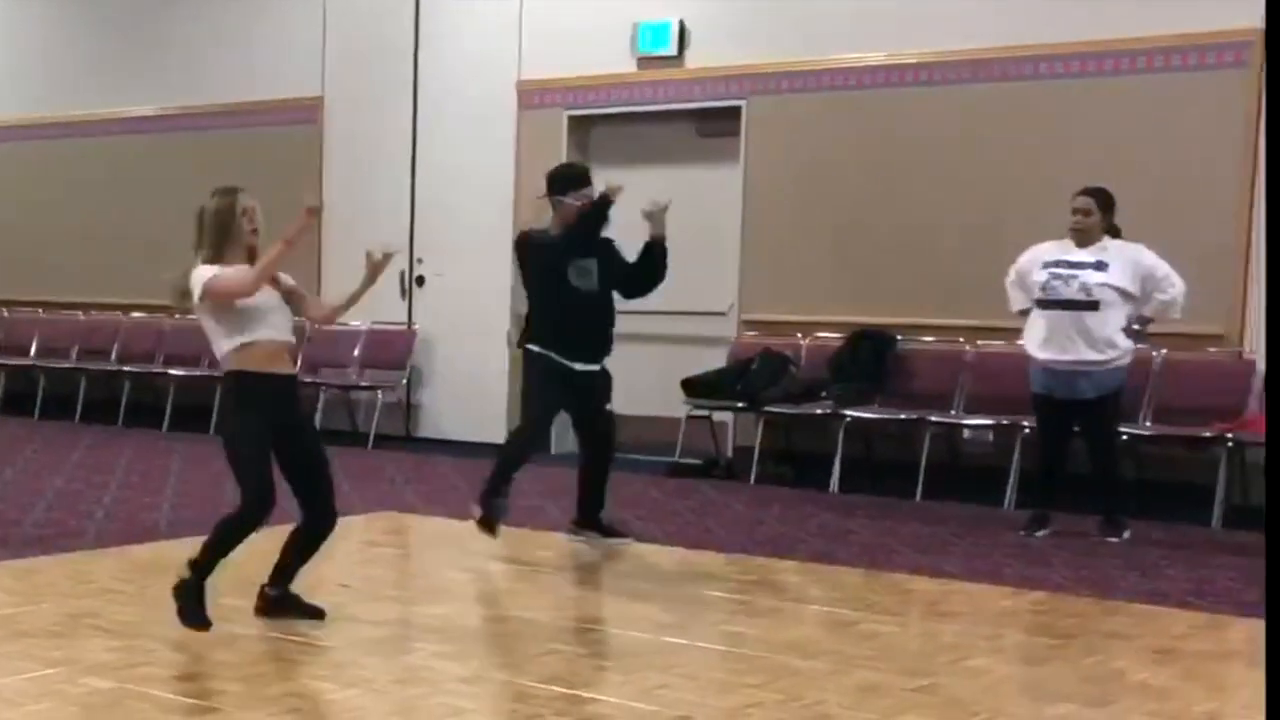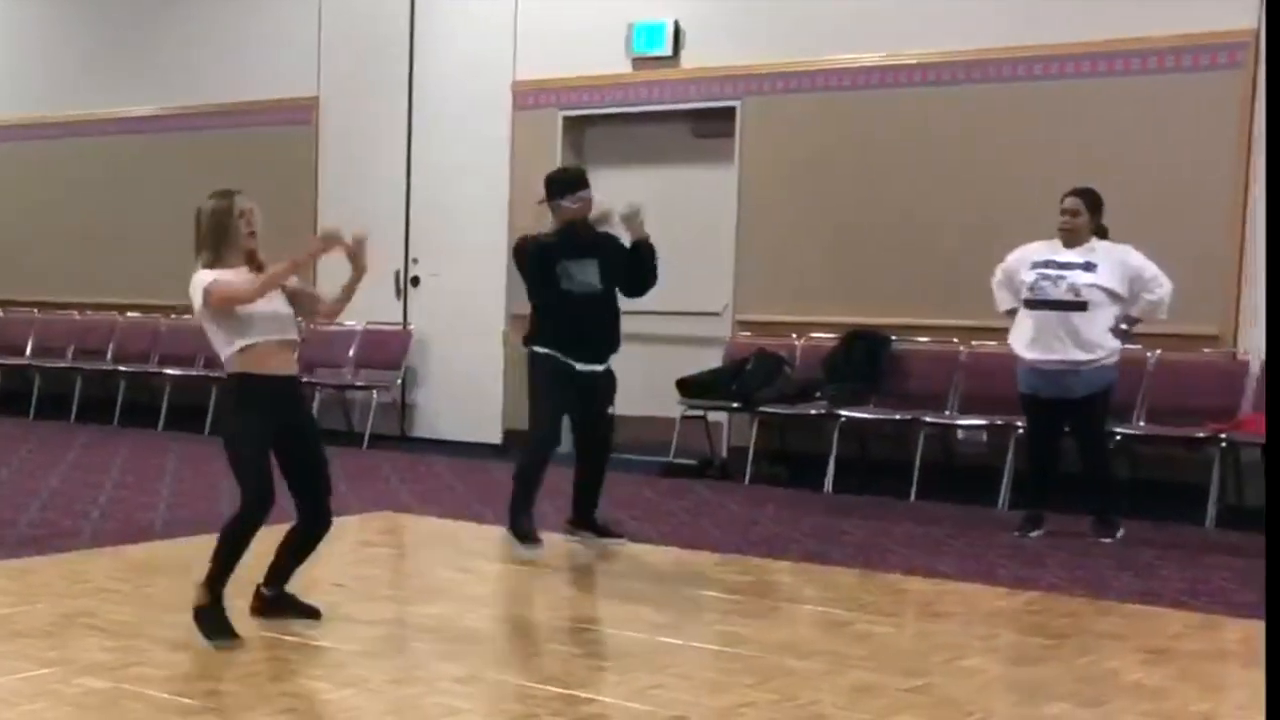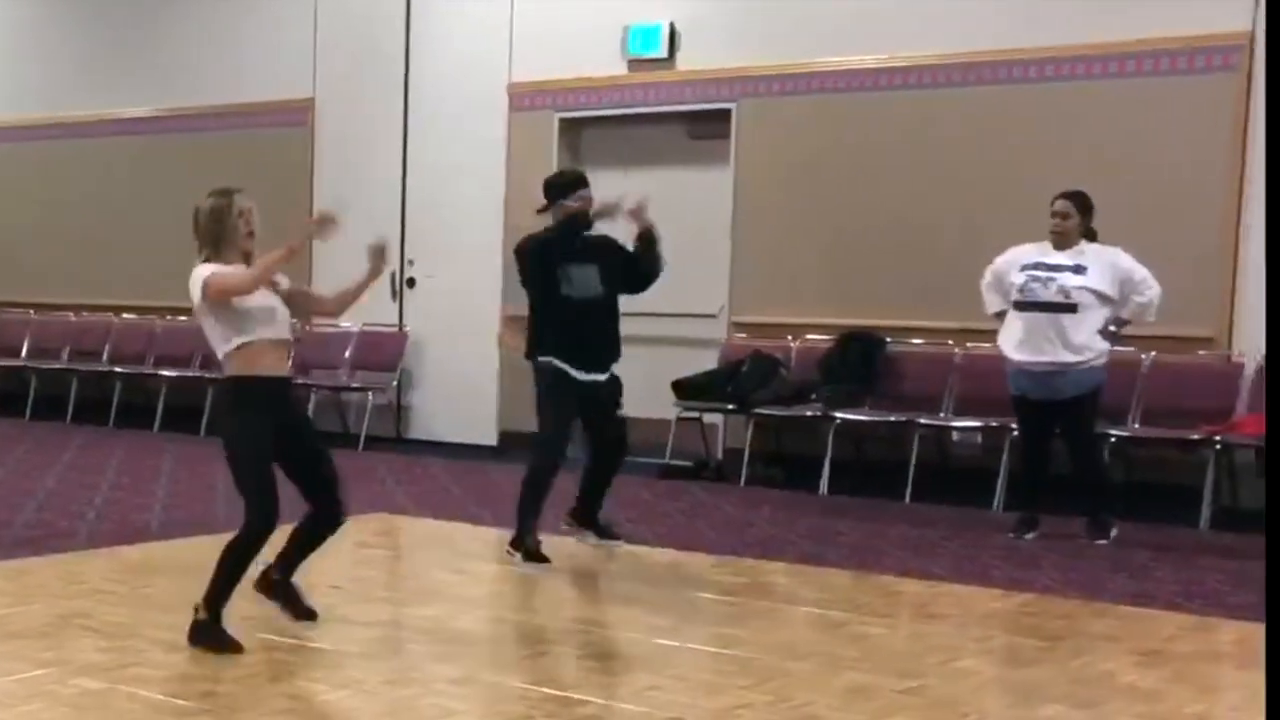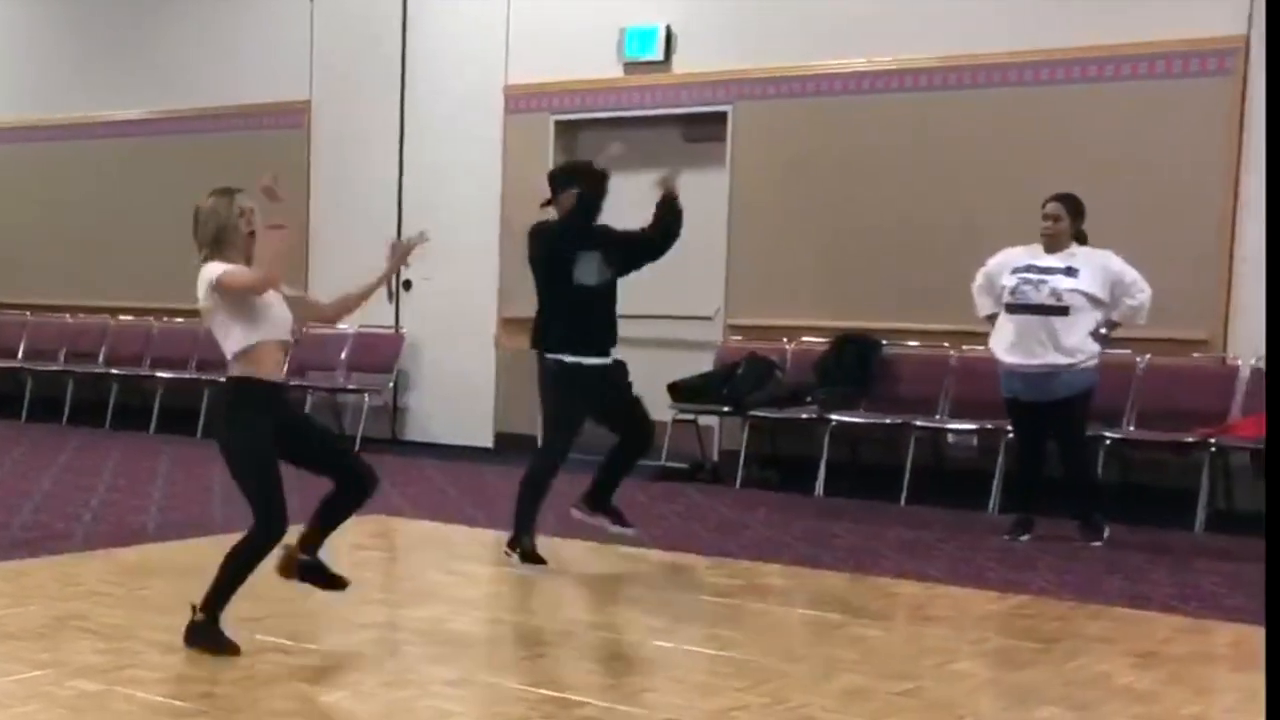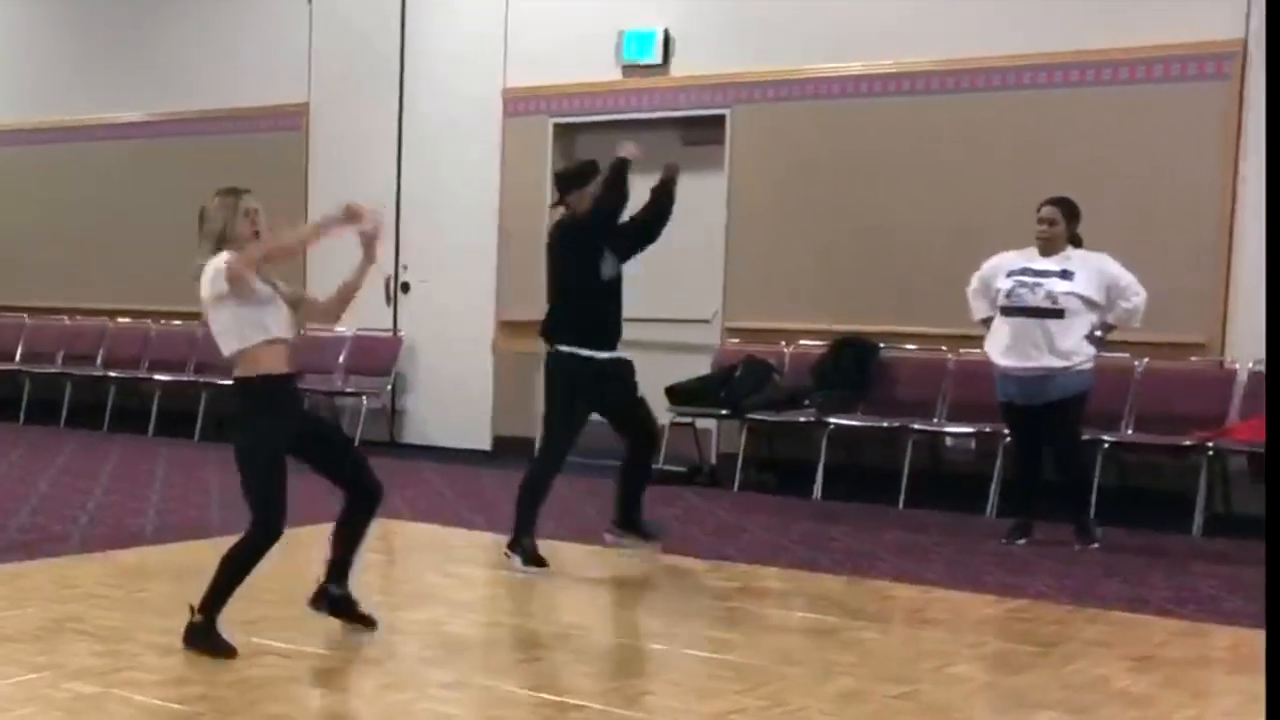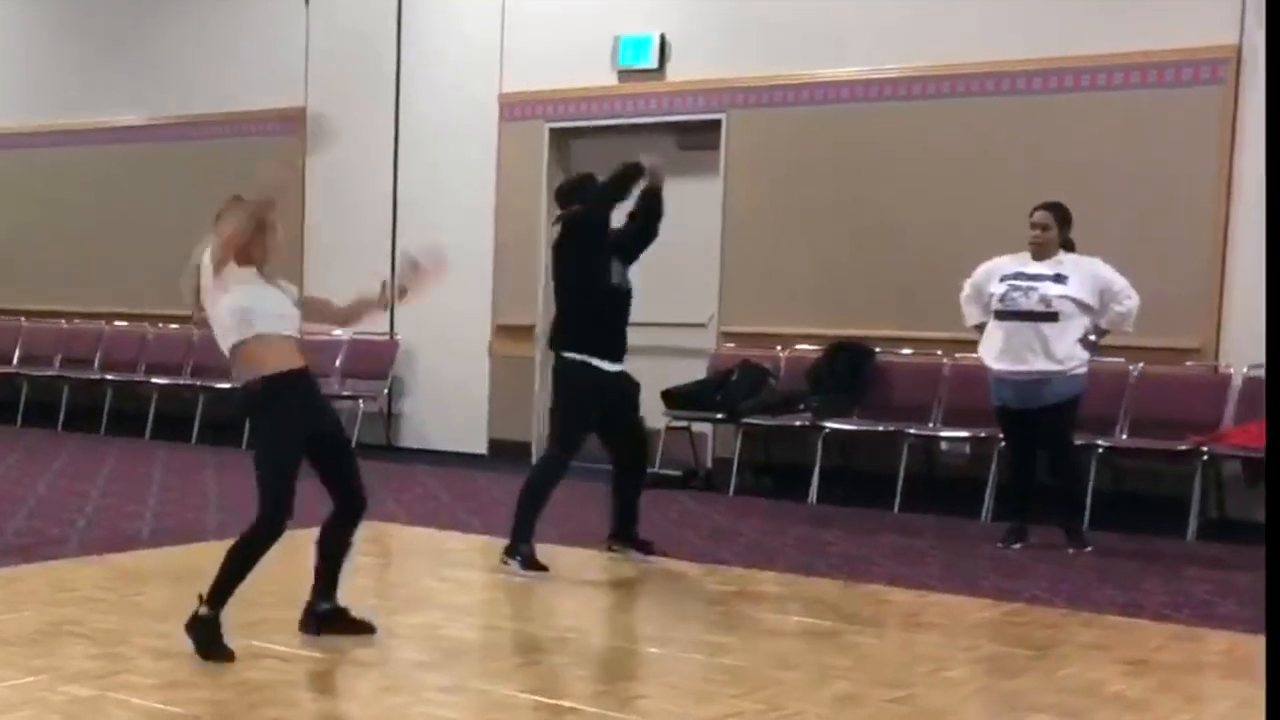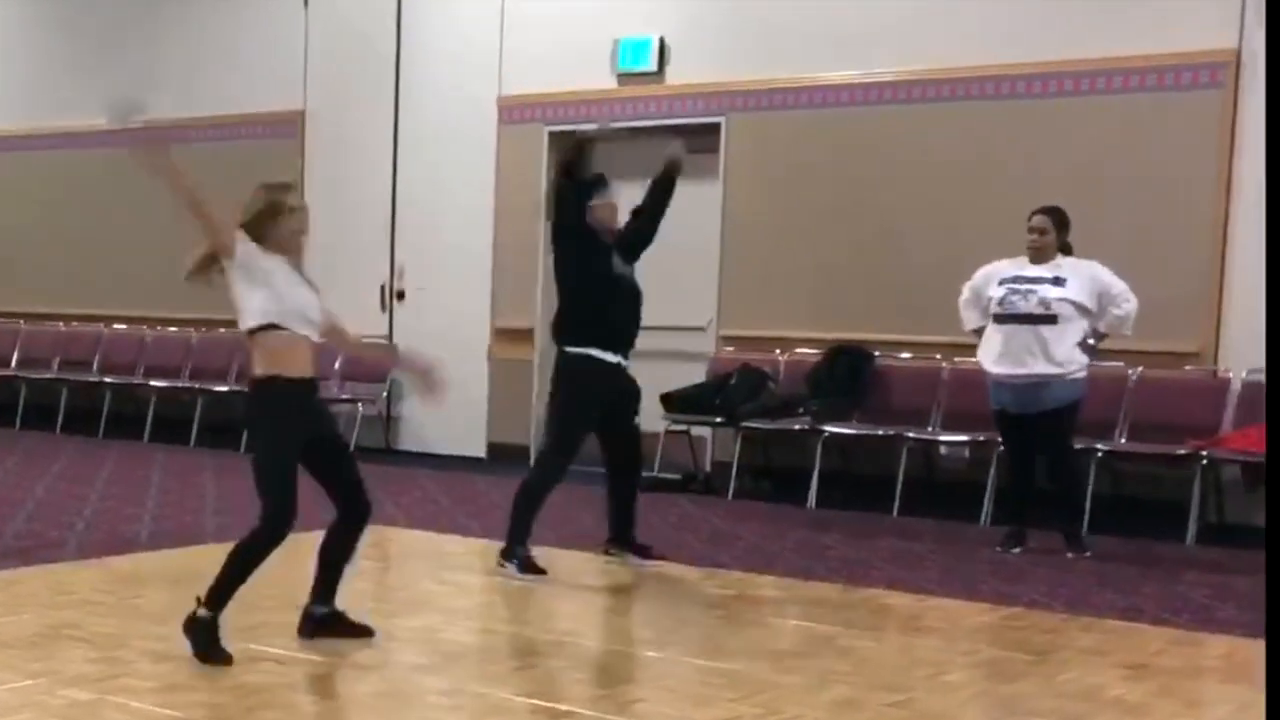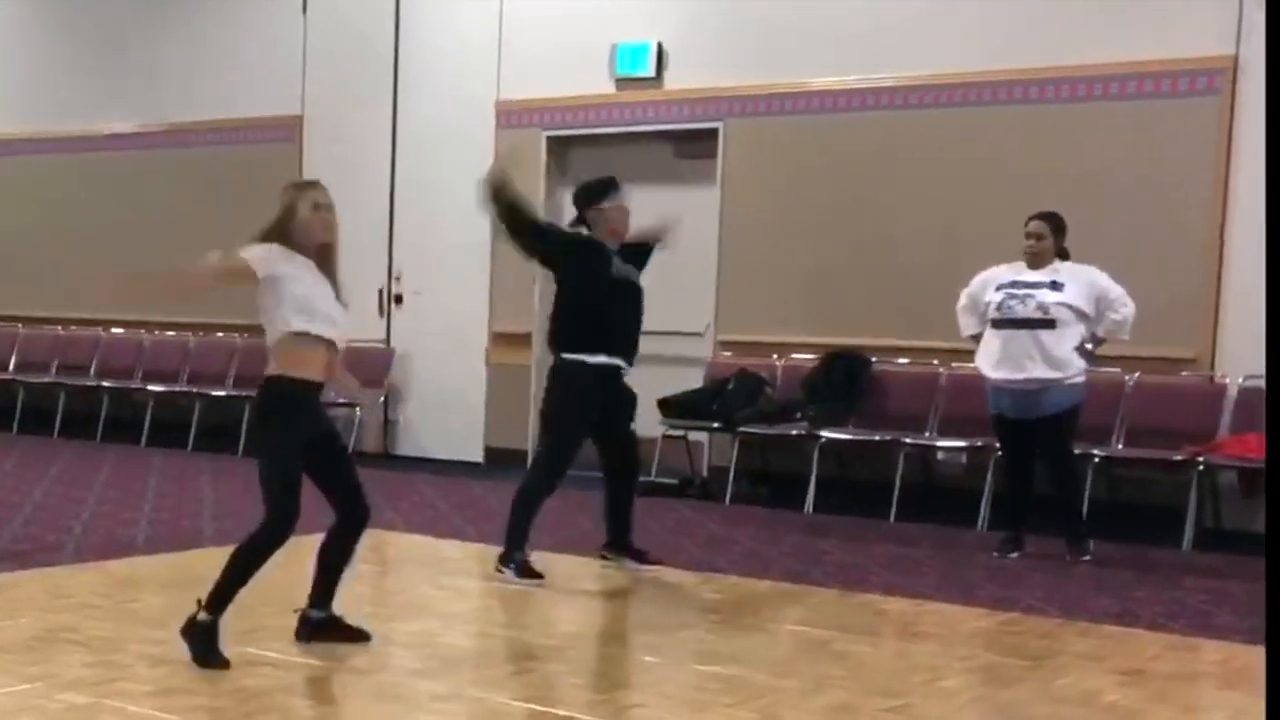
dt=0.1s
person 1, frame 1
left shoulder: (274, 278)
right shoulder: (206, 276)
left elbow: (322, 313)
right elbow: (246, 286)
left wrist: (369, 282)
right wrist: (294, 235)
left hip: (288, 398)
right hip: (247, 396)
left knee: (322, 512)
right knee: (258, 502)
left ankle: (276, 590)
right ankle: (193, 581)
person 1, frame 2
left shoulder: (272, 280)
right shoulder: (206, 281)
left elbow: (325, 310)
right elbow: (247, 294)
left wrist: (356, 272)
right wrist: (310, 256)
left hip: (291, 399)
right hip: (247, 399)
left knee: (317, 513)
right knee: (257, 500)
left ankle: (272, 591)
right ankle: (208, 600)
person 1, frame 3
left shoulder: (269, 278)
right shoulder: (206, 276)
left elbow: (329, 306)
right elbow: (246, 282)
left wrist: (371, 274)
right wrist: (303, 239)
left hip: (284, 400)
right hip: (244, 401)
left knee: (331, 507)
right knee: (262, 514)
left ankle: (278, 576)
right ankle: (207, 618)
person 1, frame 4
left shoulder: (271, 285)
right shoulder: (215, 275)
left elbow: (331, 314)
right elbow: (258, 281)
left wrist: (389, 271)
right wrist: (265, 220)
left hip: (277, 404)
right hip: (245, 406)
left knee: (359, 479)
right knee: (270, 522)
left ankle: (302, 555)
right ankle: (203, 621)
person 1, frame 5
left shoulder: (264, 283)
right shoulder: (223, 268)
left elbow: (327, 312)
right elbow: (278, 250)
left wrist: (366, 259)
right wrist: (336, 220)
left hip: (288, 402)
right hip: (257, 402)
left knee: (365, 488)
right knee: (268, 524)
left ankle: (334, 590)
right ankle: (202, 622)
person 1, frame 6
left shoulder: (273, 286)
right shoulder: (218, 271)
left elbow: (342, 315)
right elbow: (234, 229)
left wrist: (398, 288)
left hip: (309, 398)
right hip: (275, 403)
left knee: (352, 500)
right knee: (274, 518)
left ankle: (321, 607)
right ankle: (207, 616)
person 1, frame 7
left shoulder: (296, 280)
right shoulder: (245, 257)
left elbow: (342, 338)
right elbow: (201, 211)
left wrist: (402, 361)
right wrist: (165, 166)
left hip: (307, 403)
right hip: (273, 402)
left knee: (355, 506)
right knee: (277, 521)
left ankle: (320, 610)
right ankle: (205, 616)
person 1, frame 8
left shoulder: (320, 279)
right shoulder: (277, 260)
right elbow: (217, 267)
left wrist: (361, 391)
right wrist: (156, 284)
left hip: (309, 408)
right hip: (282, 403)
left knee: (354, 512)
right knee: (279, 522)
left ankle: (317, 615)
right ankle: (204, 622)
person 2, frame 1
left shoulder: (599, 248)
right shoulder: (535, 244)
left elbow: (636, 284)
right elbow: (572, 243)
left wrist: (657, 239)
right wrist: (603, 204)
left hip: (589, 366)
right hip: (547, 361)
left knee: (599, 444)
right knee: (531, 434)
left ankle: (587, 520)
right ankle: (491, 499)
person 2, frame 2
left shoulder: (604, 246)
right shoulder: (534, 249)
left elbow: (639, 283)
right elbow: (539, 253)
left wrist: (641, 238)
right wrist: (583, 225)
left hip: (595, 366)
right hip: (551, 360)
left knee: (596, 446)
right knee: (543, 437)
left ankle: (582, 519)
right ankle: (520, 521)
person 2, frame 3
left shoulder: (604, 250)
right shoulder: (536, 248)
left elbow: (640, 278)
right elbow: (553, 247)
left wrist: (646, 233)
right wrist: (587, 219)
left hip: (598, 374)
right hip: (557, 370)
left knee: (612, 447)
right knee: (551, 449)
left ankle: (584, 516)
right ankle: (523, 537)
person 2, frame 4
left shoulder: (604, 240)
right shoulder: (547, 236)
left elbow: (652, 244)
right elbow: (578, 217)
left wrist: (669, 201)
right wrist: (598, 174)
left hip: (601, 363)
right hip: (563, 365)
left knee: (639, 432)
right knee: (554, 450)
left ankle: (595, 501)
right ankle: (520, 538)
person 2, frame 5
left shoulder: (608, 235)
right shoulder: (568, 234)
left elbow: (647, 225)
right elbow: (604, 211)
left wrist: (666, 185)
right wrist: (622, 163)
left hip: (606, 360)
right hip: (571, 362)
left knee: (644, 435)
right knee: (553, 451)
left ankle: (626, 521)
right ankle: (520, 540)
person 2, frame 6
left shoulder: (612, 245)
right shoulder: (577, 242)
left elbow: (642, 226)
right elbow: (596, 201)
left wrist: (653, 187)
right wrist: (636, 170)
left hip: (611, 373)
right hip: (579, 371)
left knee: (633, 455)
right knee: (558, 459)
left ankle: (623, 535)
right ankle: (518, 545)
person 2, frame 7
left shoulder: (619, 246)
right shoulder: (574, 241)
left elbow: (647, 216)
right elbow: (567, 191)
left wrist: (668, 173)
right wrist: (581, 149)
left hip: (612, 370)
right hip: (582, 366)
left knee: (627, 458)
right knee: (554, 459)
left ankle: (620, 539)
right ankle: (514, 548)
person 2, frame 8
left shoulder: (627, 255)
right shoulder: (576, 248)
right elbow: (531, 233)
left wrist: (649, 240)
right wrist: (501, 192)
left hip: (611, 379)
right hip: (578, 373)
left knee: (623, 462)
right knee: (550, 464)
left ankle: (617, 543)
right ankle: (511, 554)
person 3, frame 1
left shoulder: (1130, 256)
right shoulder: (1044, 254)
left elbow: (1170, 288)
right elbow: (1016, 280)
left wrist: (1135, 326)
right wrist: (1031, 321)
left hip: (1100, 369)
right hip: (1048, 368)
left knee: (1102, 446)
right knee: (1050, 445)
left ankle: (1115, 517)
right ankle: (1041, 512)
person 3, frame 2
left shoulder: (1118, 258)
right shoulder: (1031, 254)
left elbow: (1158, 288)
right elbow: (1002, 280)
left wrist: (1123, 327)
right wrist: (1018, 320)
left hip: (1089, 369)
right hip: (1036, 368)
left knee: (1092, 445)
right knee: (1040, 444)
left ankle: (1107, 516)
right ankle: (1035, 512)
person 3, frame 3
left shoulder: (1108, 260)
right shoulder: (1021, 256)
left elbow: (1146, 291)
right elbow: (991, 282)
left wrist: (1112, 329)
right wrist: (1007, 322)
left hip: (1078, 370)
right hip: (1026, 369)
left knee: (1082, 446)
right knee: (1032, 446)
left ankle: (1101, 517)
right ankle: (1029, 514)
person 3, frame 4
left shoulder: (1099, 263)
right shoulder: (1012, 259)
left elbow: (1138, 293)
right elbow: (983, 285)
left wrist: (1103, 331)
right wrist: (997, 324)
left hip: (1070, 373)
right hip: (1018, 371)
left knee: (1073, 447)
right knee: (1027, 447)
left ankle: (1092, 520)
right ankle: (1024, 516)
person 3, frame 5
left shoulder: (1094, 266)
right shoulder: (1007, 262)
left elbow: (1133, 296)
right elbow: (978, 288)
left wrist: (1098, 334)
right wrist: (993, 328)
left hip: (1065, 375)
right hip: (1013, 374)
left knee: (1066, 450)
right knee: (1024, 451)
left ankle: (1083, 522)
right ankle: (1022, 520)
person 3, frame 6
left shoulder: (1087, 270)
right shoulder: (1000, 267)
left elbow: (1125, 300)
right elbow: (971, 295)
left wrist: (1092, 338)
right wrist: (987, 333)
left hip: (1059, 380)
right hip: (1008, 378)
left knee: (1060, 454)
right knee: (1019, 455)
left ankle: (1074, 527)
right ankle: (1018, 524)
person 3, frame 7
left shoulder: (1086, 273)
right shoulder: (999, 271)
left elbow: (1124, 303)
right elbow: (969, 299)
left wrist: (1091, 341)
right wrist: (986, 338)
left hip: (1058, 383)
right hip: (1007, 382)
left knee: (1059, 458)
right knee: (1018, 460)
left ankle: (1073, 531)
right ankle: (1017, 528)
person 3, frame 8
left shoulder: (1083, 278)
right shoulder: (997, 277)
left elbow: (1121, 308)
right elbow: (967, 304)
left wrist: (1089, 345)
right wrist: (983, 344)
left hip: (1057, 388)
right hip: (1005, 388)
left knee: (1060, 462)
right knee: (1015, 465)
left ankle: (1077, 536)
right ankle: (1014, 533)
